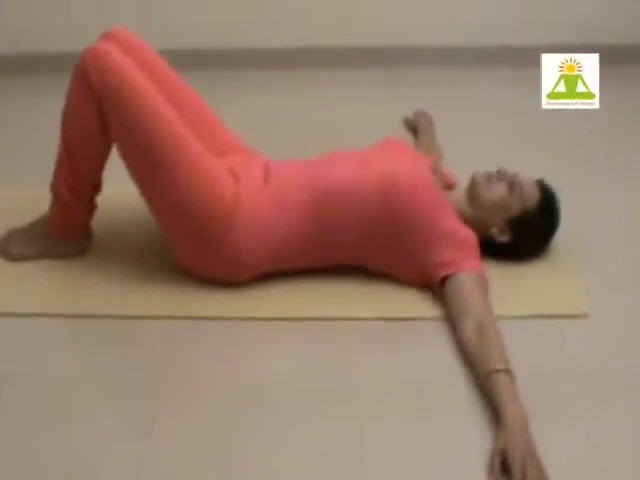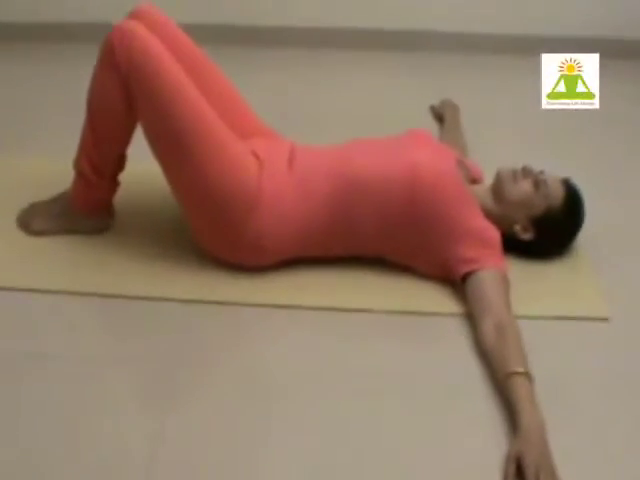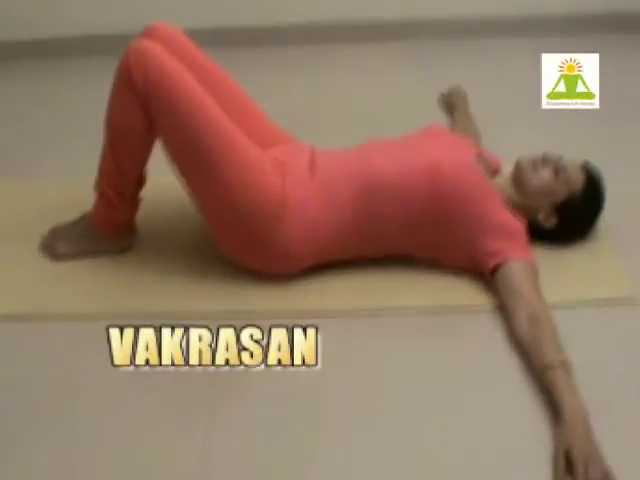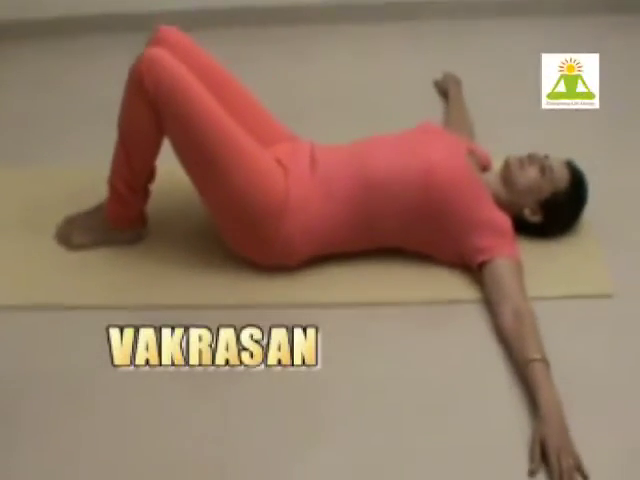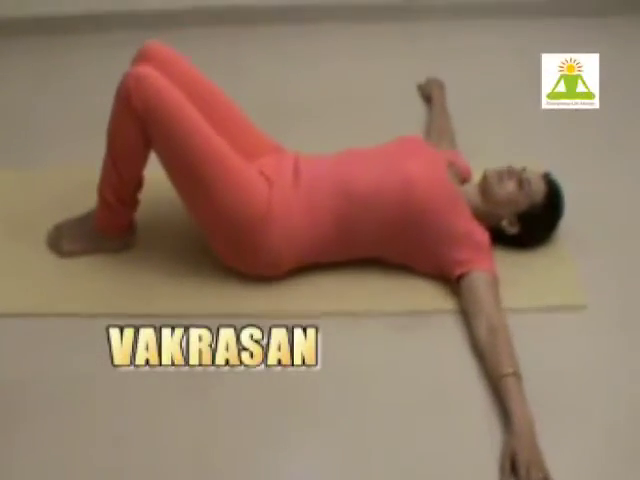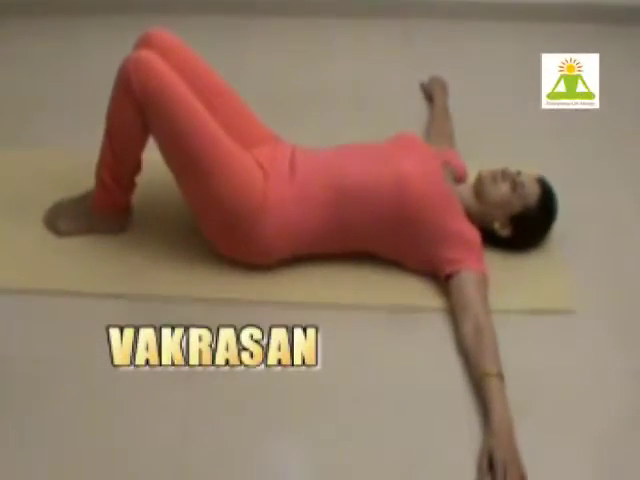
dt=0.4s
person 1, frame 1
left shoulder: (455, 244)
right shoulder: (438, 183)
left elbow: (475, 321)
left wrist: (513, 417)
right wrist: (425, 125)
left hip: (224, 228)
right hip: (244, 177)
left knee: (100, 63)
right knee: (116, 42)
left ankle: (64, 228)
right ankle: (70, 219)
person 1, frame 2
left shoulder: (477, 239)
right shoulder: (464, 176)
left elbow: (495, 322)
left wrist: (529, 421)
right wrist: (450, 112)
left hip: (249, 210)
right hip: (269, 160)
left ankle: (87, 206)
right ankle: (93, 195)
person 1, frame 3
left shoulder: (502, 232)
right shoulder: (481, 166)
left elbow: (529, 314)
left wrist: (573, 415)
right wrist: (458, 99)
left hip: (273, 221)
right hip: (290, 167)
left knee: (143, 61)
right knee: (156, 37)
left ankle: (109, 226)
right ankle: (114, 216)
person 1, frame 4
left shoulder: (490, 229)
right shoulder: (471, 159)
left elbow: (513, 309)
right elbow: (454, 126)
left wrist: (550, 411)
right wrist: (452, 87)
left hip: (275, 215)
right hip: (291, 161)
left knee: (152, 67)
right knee: (164, 41)
left ankle: (121, 218)
right ankle: (126, 208)
person 1, frame 5
left shoulder: (468, 242)
right shoulder: (451, 167)
left elbow: (489, 322)
right elbow: (437, 127)
left wrist: (521, 422)
right wrist: (436, 93)
left hip: (262, 224)
right hip: (276, 171)
left knee: (140, 85)
right knee: (152, 57)
left ankle: (110, 226)
right ankle: (115, 216)
person 1, frame 6
left shoulder: (459, 242)
right shoulder: (448, 167)
left elbow: (474, 320)
right elbow: (437, 129)
left wrist: (499, 421)
right wrist: (438, 92)
left hip: (255, 214)
right hip: (272, 160)
left knee: (141, 69)
right knee: (154, 42)
left ankle: (106, 208)
right ankle: (112, 196)
